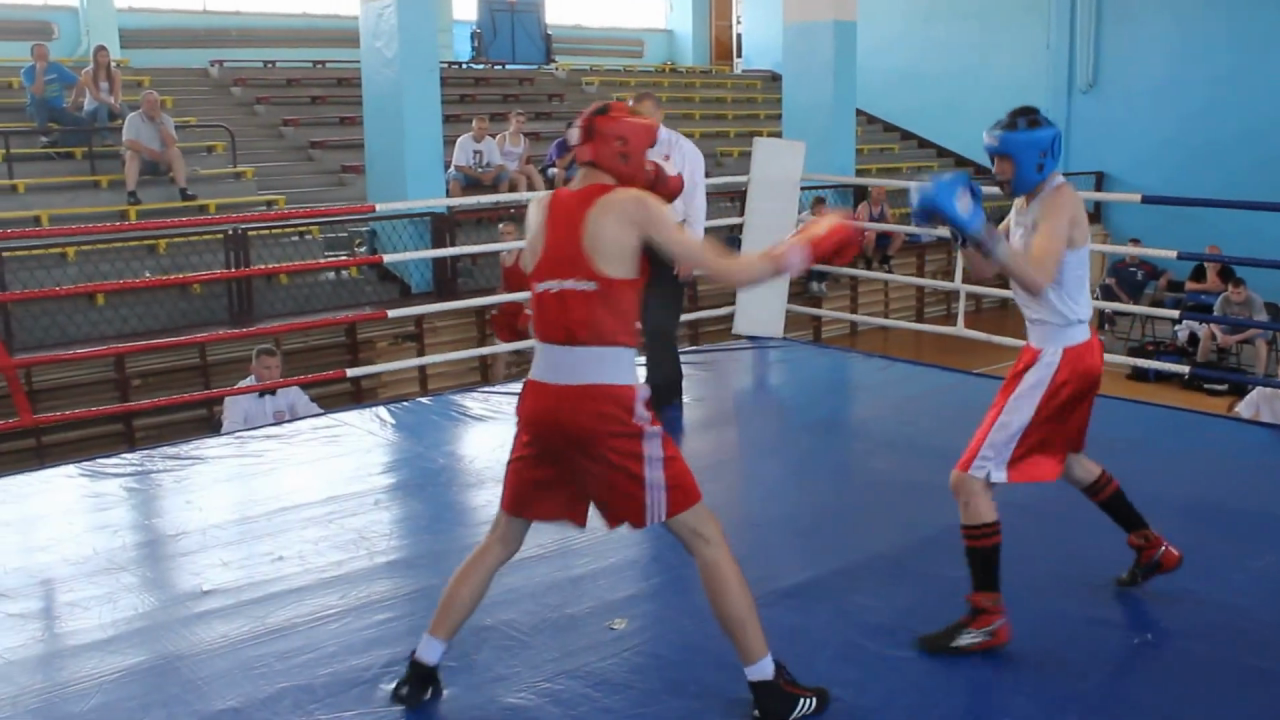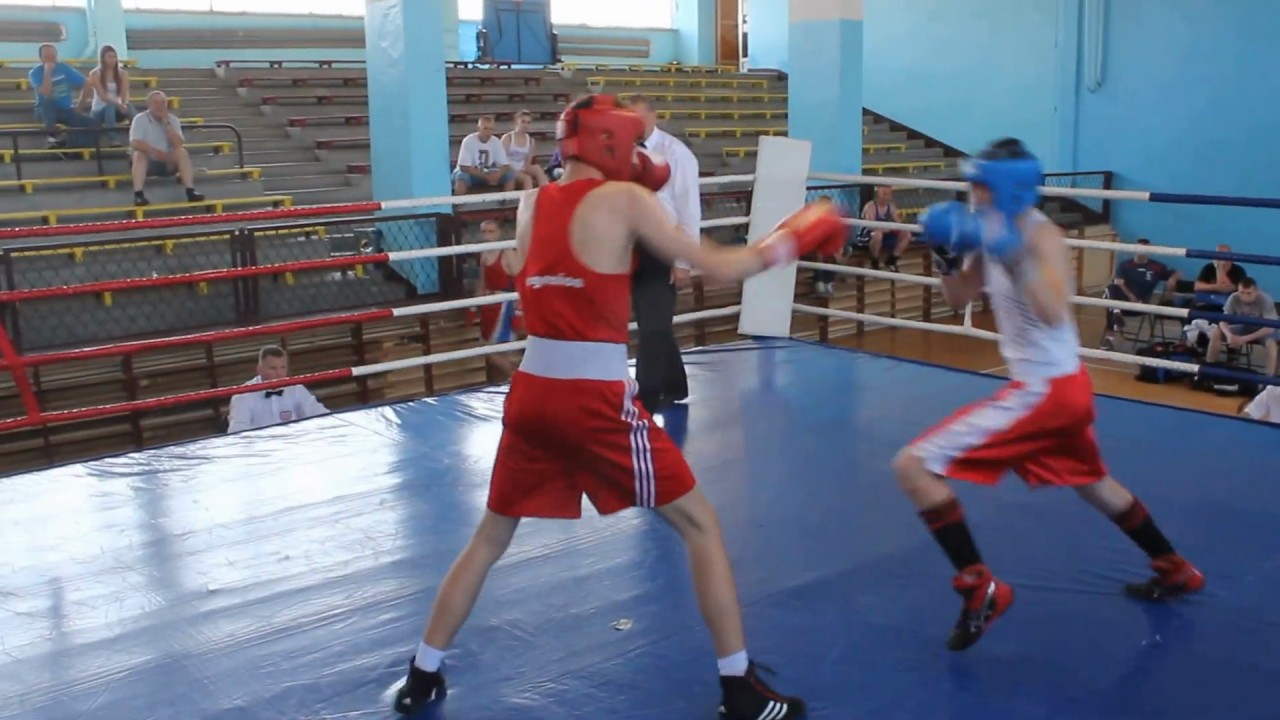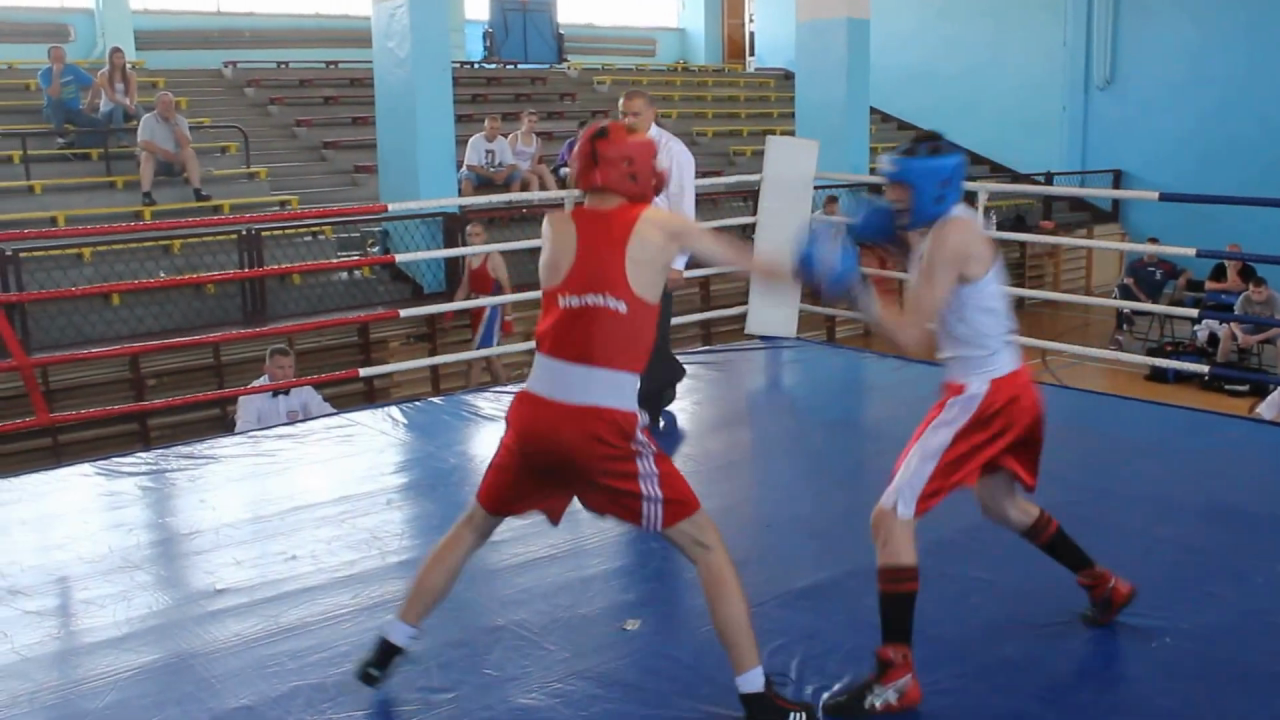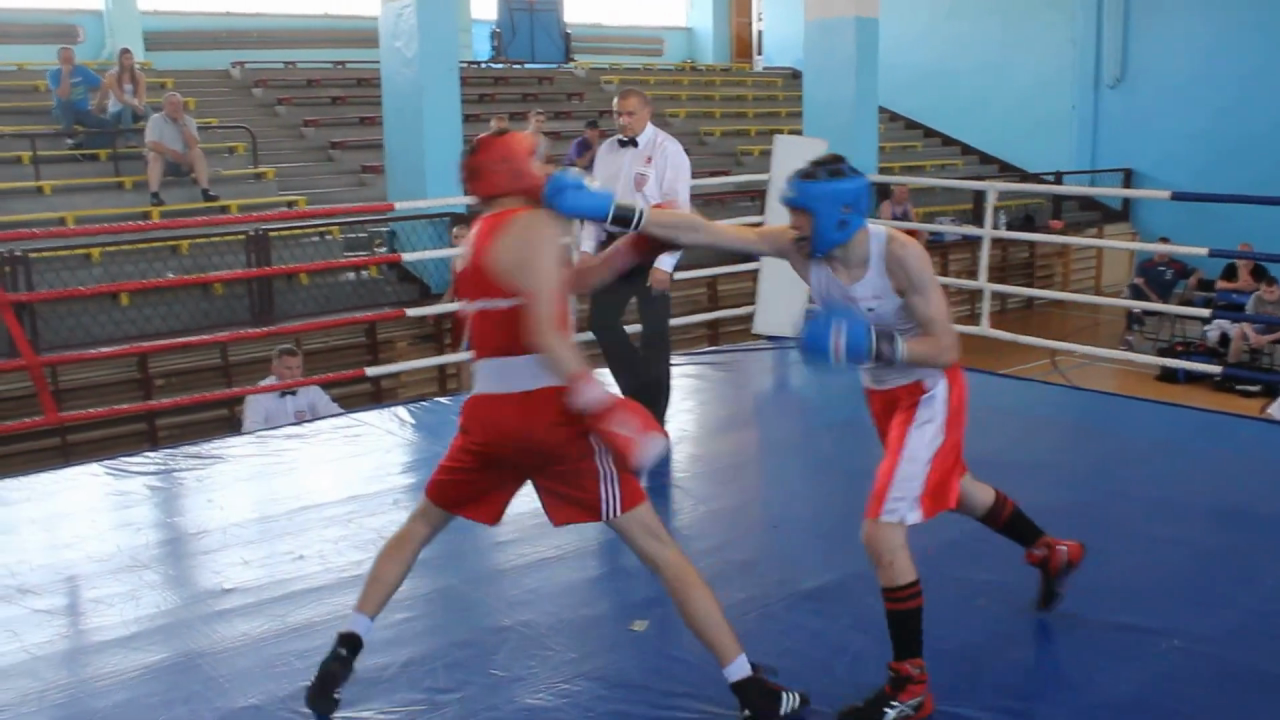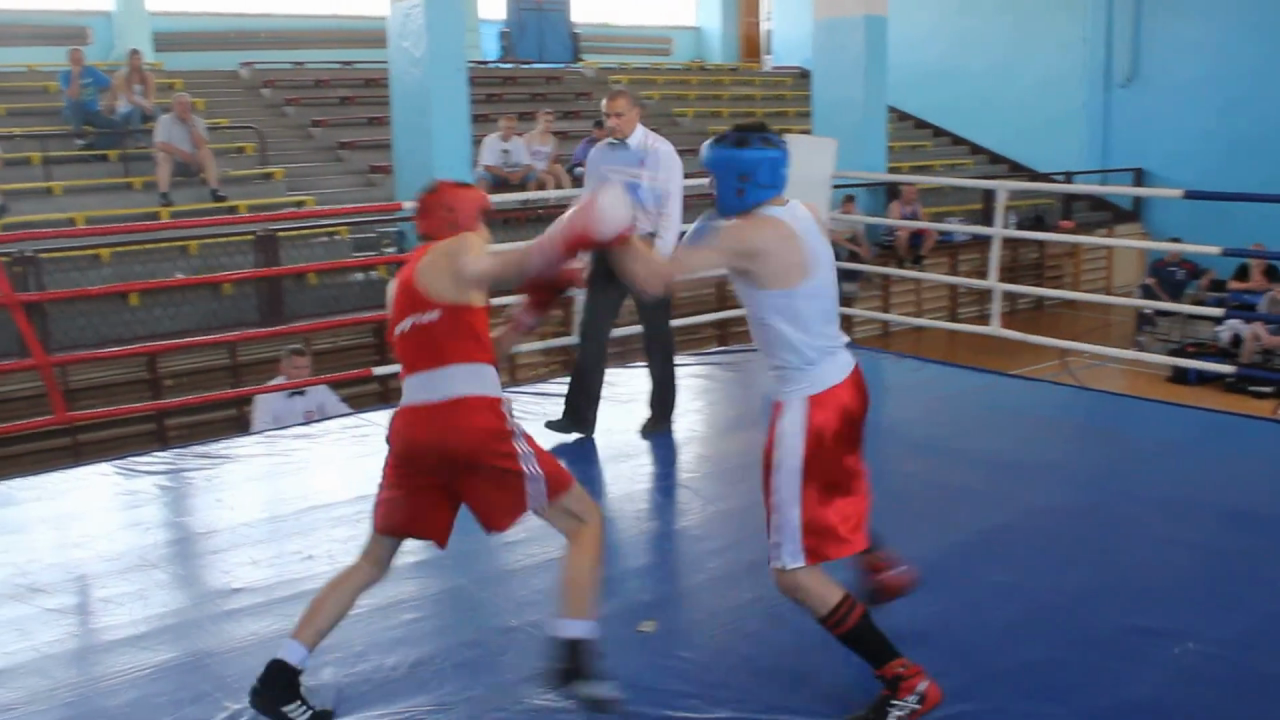
dt=0.2s
person 1, frame 1
left shoulder: (542, 208)
right shoulder: (635, 206)
right elbow: (731, 273)
right wrist: (810, 246)
left hip: (543, 400)
right hip: (611, 404)
left knee: (499, 542)
right knee: (706, 539)
person 1, frame 2
left shoulder: (531, 205)
right shoulder: (626, 201)
right elbow: (718, 268)
right wrist: (794, 237)
left hip: (530, 394)
right hip: (600, 402)
left knee: (490, 539)
right knee: (700, 527)
person 1, frame 3
left shoulder: (558, 226)
right shoulder: (661, 224)
right elbow: (741, 258)
left hip: (535, 416)
right hip: (605, 427)
left knee: (471, 530)
right knee: (709, 549)
left ankle: (385, 651)
person 1, frame 4
left shoulder: (473, 239)
right shoulder: (535, 224)
right elbow: (544, 330)
right wrist: (597, 401)
left hip: (485, 414)
right hip: (549, 412)
left knee: (420, 527)
right knee: (657, 547)
left ankle: (343, 654)
person 1, frame 5
left shoulder: (405, 283)
right shoulder: (459, 253)
right elbow: (496, 265)
left wrist: (534, 307)
right wrist: (576, 233)
left hip: (410, 429)
right hip: (474, 422)
left knee: (372, 562)
right knee: (585, 520)
right ankle: (574, 656)
person 2, frame 1
left shoulder: (1062, 202)
right shoulder: (1023, 204)
left elbow: (1036, 280)
right elbow: (989, 267)
left wrist: (970, 222)
right wrist: (955, 222)
left hip: (1061, 358)
right hip: (1067, 353)
left knee: (973, 479)
right knee: (1068, 461)
left ankle: (987, 617)
right ankle: (1152, 548)
person 2, frame 2
left shoulder: (1037, 235)
right shoulder: (1015, 237)
left elbow: (1054, 314)
right elbow: (955, 299)
left wrist: (1005, 258)
right wrist: (955, 249)
left hip: (1046, 391)
right hip: (1065, 386)
left knee: (914, 466)
right knee: (1093, 482)
left ankle: (980, 584)
right ankle: (1173, 569)
person 2, frame 3
left shoulder: (950, 239)
right shoulder: (941, 219)
left elbow: (910, 333)
left wrist: (849, 286)
right wrist: (875, 232)
left hip: (988, 392)
right hip: (985, 386)
left knee: (890, 518)
right knee: (1003, 505)
right ankle: (1103, 585)
person 2, frame 4
left shoulder: (901, 254)
right shoulder: (795, 240)
left elbow: (946, 350)
right elbow: (703, 231)
left wrist: (870, 344)
right wrist: (614, 210)
left hip: (926, 392)
right hip: (884, 389)
left knee: (881, 534)
right knee: (950, 486)
right ankle: (1050, 550)
person 2, frame 5
left shoulder: (746, 234)
right shoulder: (805, 217)
left elbow: (649, 280)
right wrist: (710, 245)
left hip: (806, 407)
right hip: (841, 384)
left knee: (794, 568)
right knee: (823, 501)
right ankle: (879, 567)
person 3, frame 1
left shoulder: (683, 150)
left elbow: (696, 205)
left knee: (661, 324)
right knee: (653, 324)
left ankle: (659, 401)
right ankle: (669, 395)
person 3, frame 2
left shoulder: (675, 153)
left elbow: (689, 209)
left wrist: (683, 259)
right hip: (633, 244)
left knee: (654, 325)
right knee: (652, 324)
left ankle: (644, 403)
right ankle: (673, 387)
person 3, frame 3
left shoulder: (673, 151)
left elbow: (684, 209)
left wrist: (678, 261)
left knee: (652, 326)
left ankle: (648, 407)
right ankle: (668, 374)
person 3, frame 4
left shoulder: (668, 150)
right shoulder: (606, 150)
left elbow: (677, 210)
left wrist: (664, 263)
right wrist: (588, 248)
right hip: (615, 243)
left knee: (654, 332)
right knee: (601, 321)
left ankle: (652, 409)
right ankle: (636, 391)
person 3, frame 5
left shoulder: (659, 152)
right shoulder: (598, 153)
left elbow: (670, 213)
right hip: (608, 251)
left knee: (656, 335)
right knee: (592, 332)
left ankle: (661, 413)
right ankle: (578, 415)
